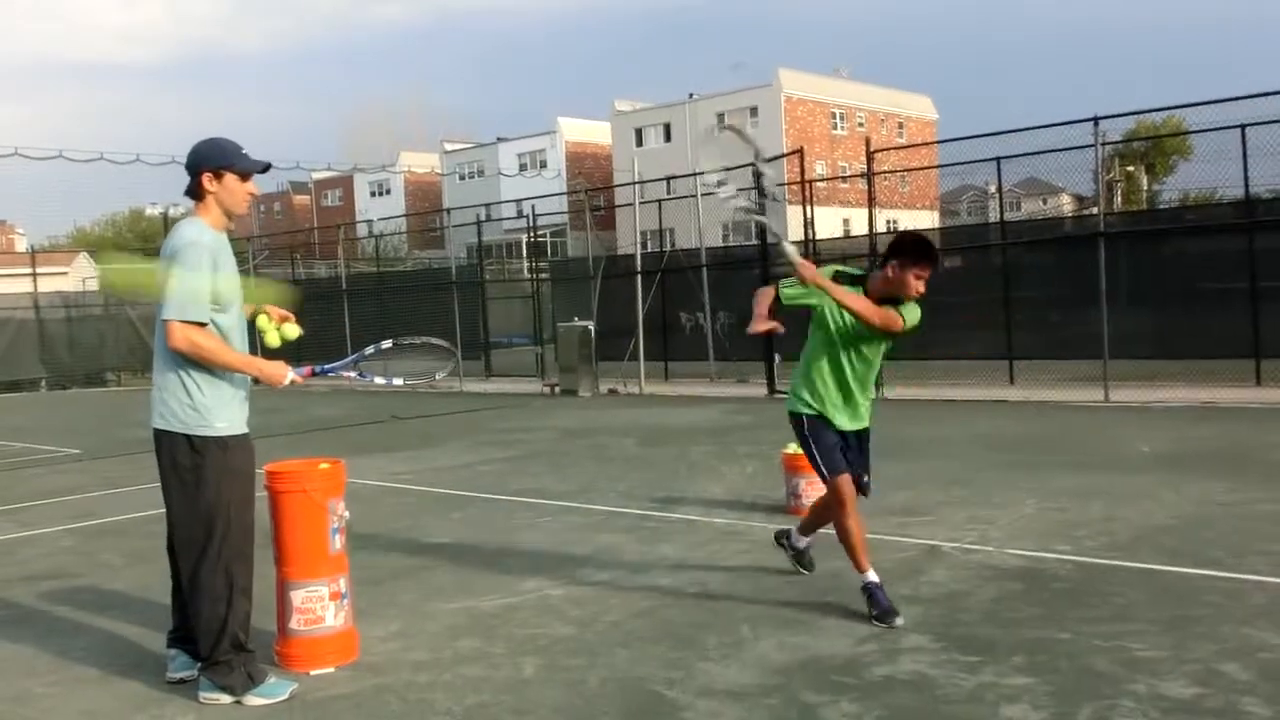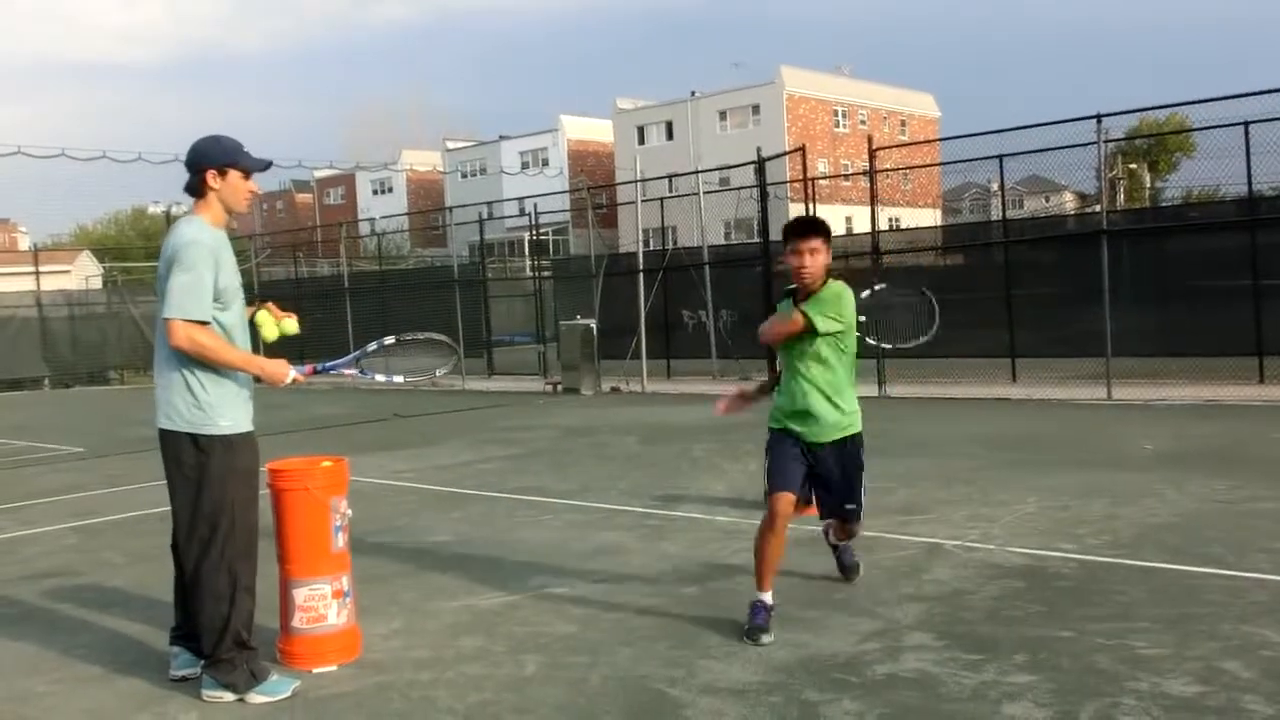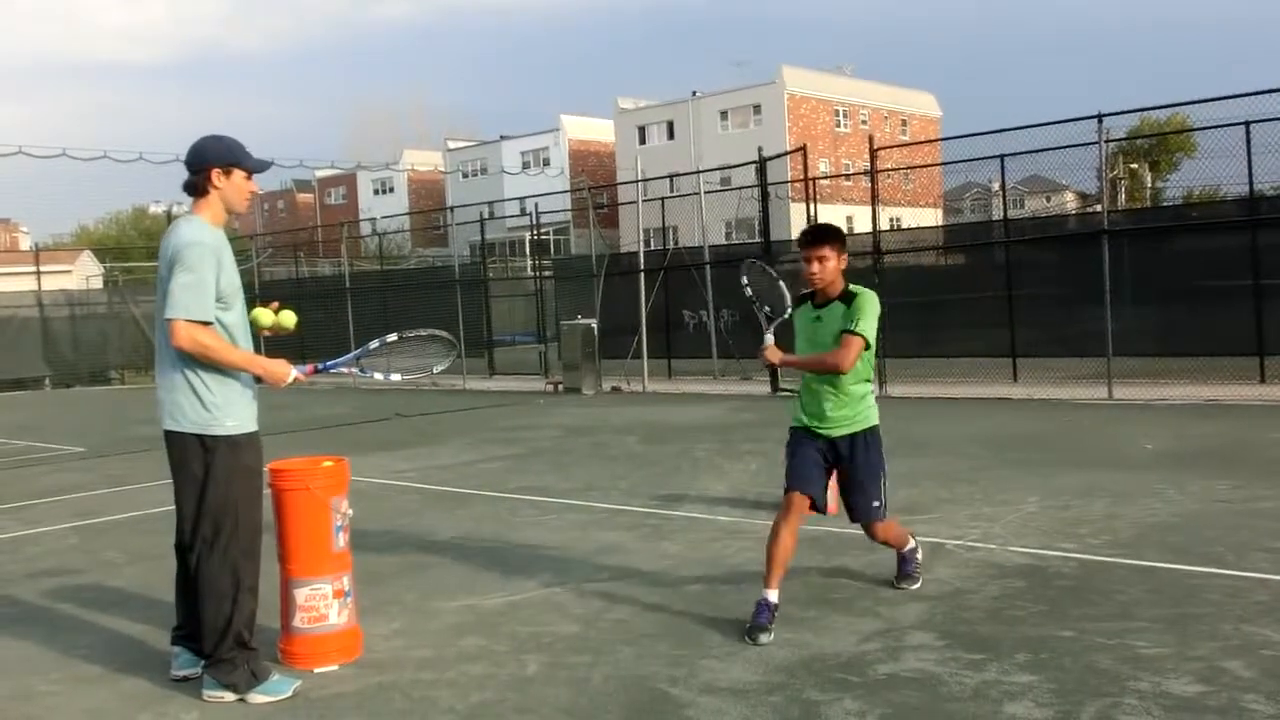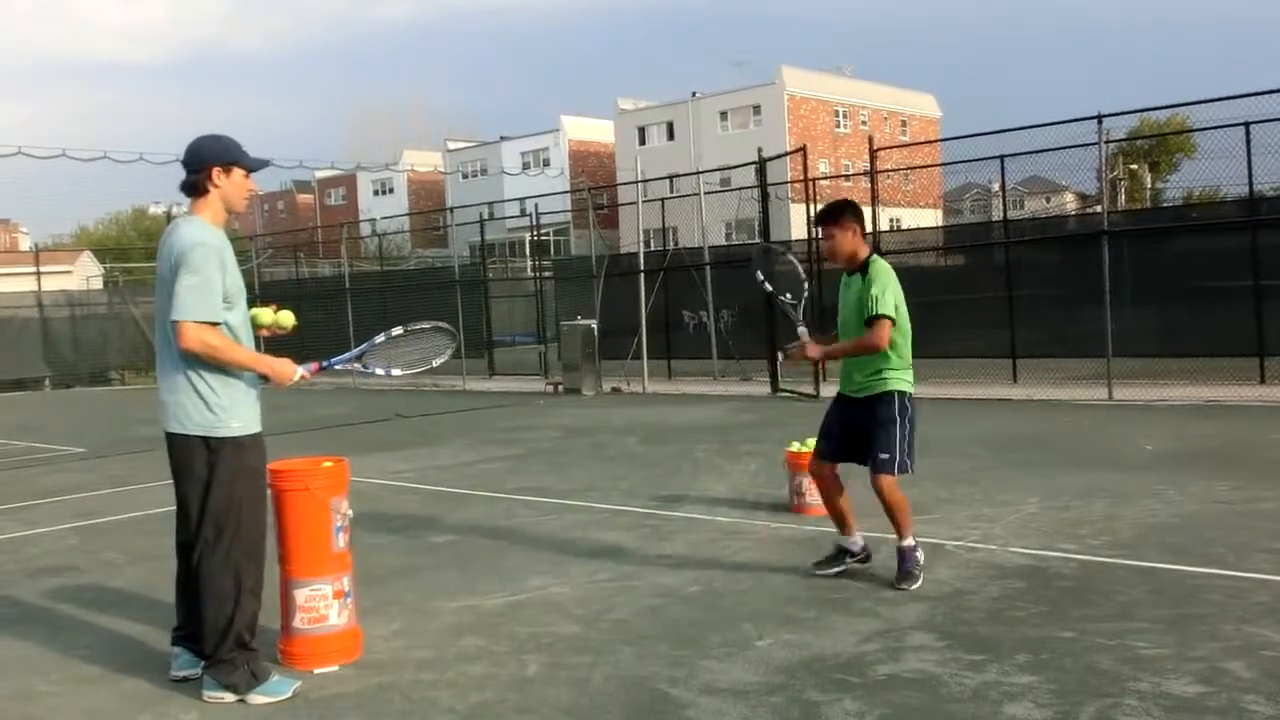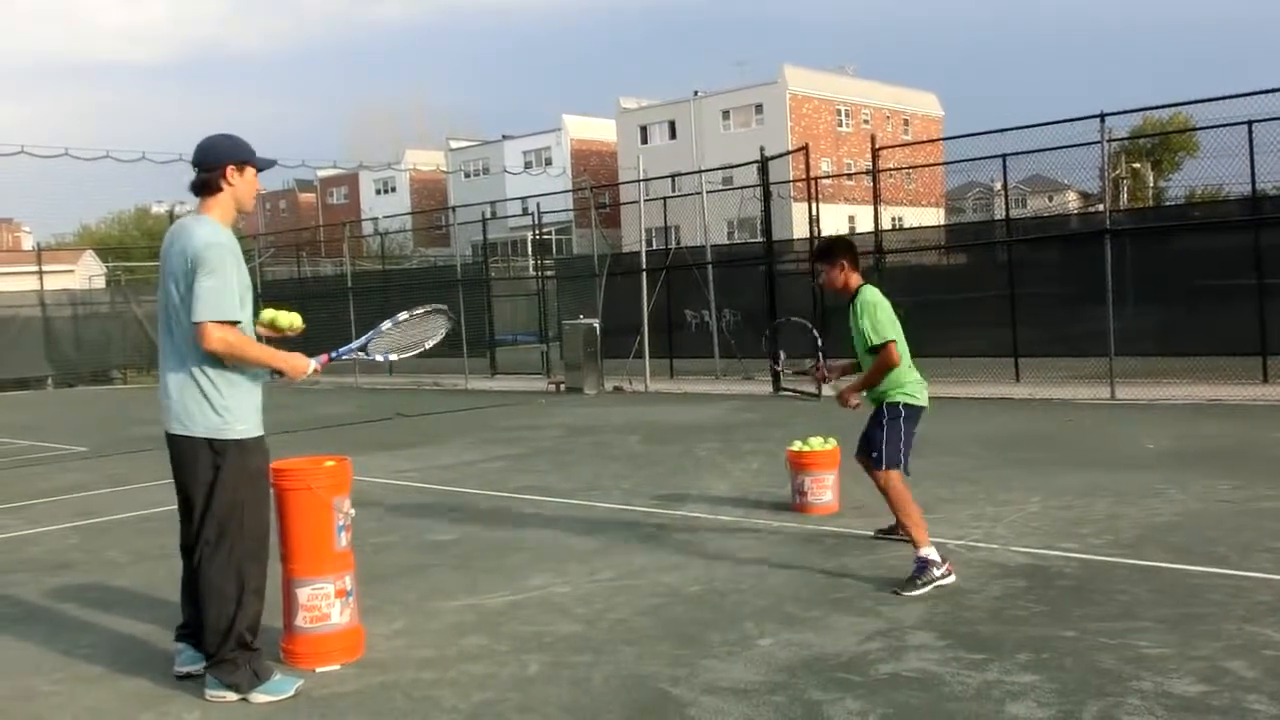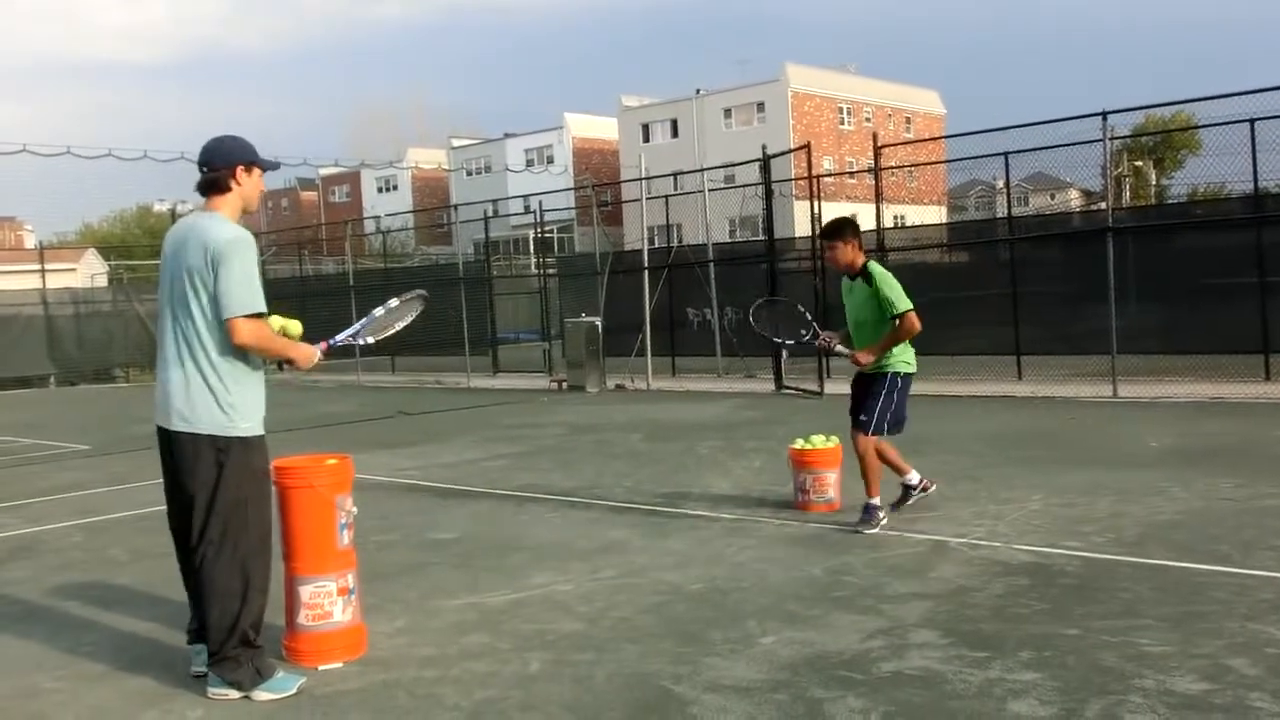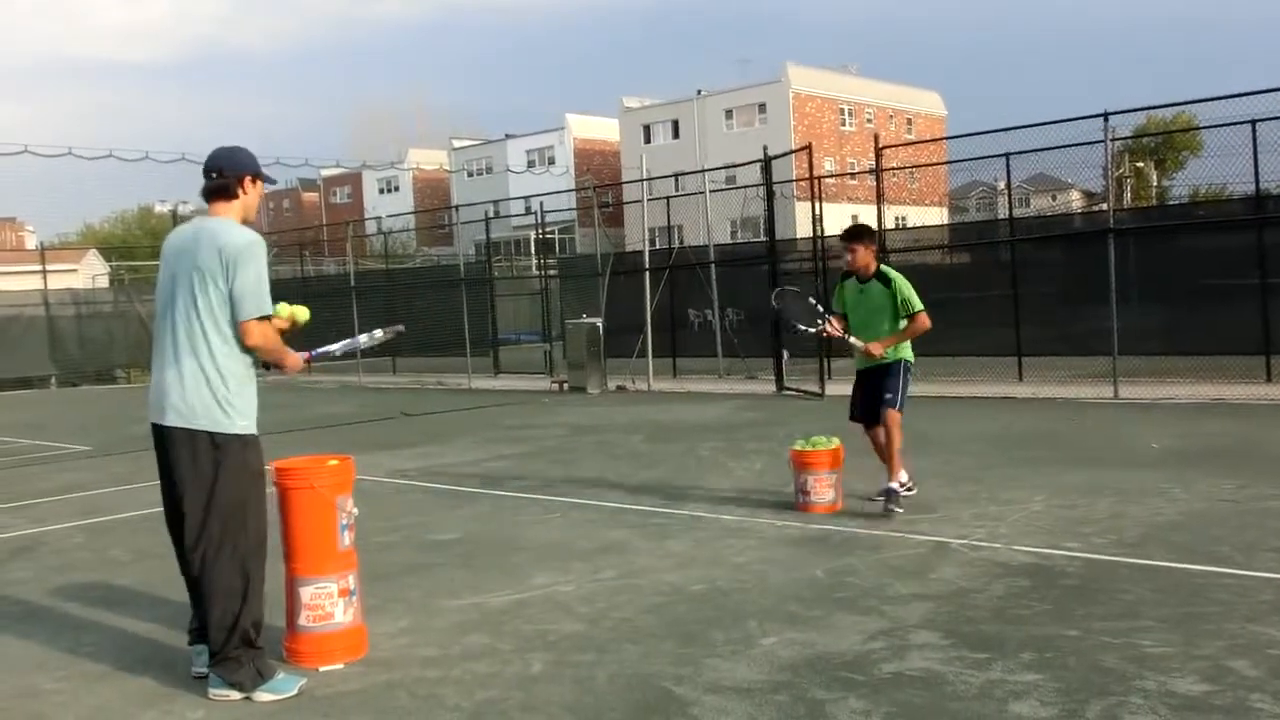
dt=0.3s
person 1, frame 1
left shoulder: (205, 239)
right shoulder: (196, 243)
right elbow: (181, 334)
left wrist: (254, 309)
right wrist: (258, 368)
left hip: (193, 421)
right hip: (206, 424)
left knee: (195, 541)
right knee: (224, 546)
left ankle: (187, 648)
right ankle: (225, 671)
person 1, frame 2
left shoulder: (204, 237)
right shoulder: (197, 242)
right elbow: (183, 333)
left wrist: (252, 311)
right wrist: (261, 366)
left hip: (199, 420)
right hip: (212, 424)
left knee: (200, 539)
right knee: (227, 544)
left ankle: (190, 646)
right ankle: (229, 669)
person 1, frame 3
left shoulder: (194, 236)
right shoulder: (199, 242)
right elbow: (185, 334)
left wrist: (251, 319)
right wrist: (262, 366)
left hip: (199, 419)
right hip: (217, 423)
left knee: (201, 538)
right knee: (230, 544)
left ankle: (191, 646)
right ankle: (230, 669)
person 1, frame 4
left shoulder: (186, 234)
right shoulder: (202, 243)
right elbow: (192, 336)
left wrist: (249, 321)
right wrist: (267, 365)
left hip: (196, 420)
right hip: (220, 423)
left knee: (203, 539)
right knee: (233, 544)
left ankle: (191, 646)
right ankle: (229, 669)
person 1, frame 5
left shoulder: (181, 233)
right shoulder: (216, 243)
right elbow: (214, 338)
left wrist: (254, 328)
right wrist: (280, 359)
left hip: (187, 416)
right hip: (221, 423)
left knee: (204, 538)
right knee: (236, 543)
left ankle: (194, 644)
right ankle: (232, 669)
person 1, frame 6
left shoulder: (180, 233)
right shoulder: (231, 239)
right elbow: (242, 332)
left wrist: (267, 333)
right wrist: (293, 350)
left hip: (179, 413)
right hip: (221, 419)
left knee: (198, 536)
right knee: (237, 541)
left ankle: (206, 642)
right ankle: (234, 667)
person 1, frame 7
left shoulder: (177, 240)
right shoulder: (242, 242)
right elbow: (253, 335)
left wrist: (268, 321)
right wrist: (286, 357)
left hip: (170, 410)
right hip: (216, 416)
left knee: (196, 535)
right knee: (233, 540)
left ankle: (207, 642)
right ankle: (235, 667)
person 2, frame 1
left shoulder: (908, 312)
right shoulder: (835, 278)
left elbow: (872, 316)
right elbow: (766, 292)
left wrist: (820, 281)
right wrist: (760, 316)
left hip: (856, 415)
right hip: (812, 408)
left knee: (853, 493)
right knee: (843, 490)
left ankle: (794, 536)
right ankle: (871, 584)
person 2, frame 2
left shoulder: (839, 296)
right shoulder: (785, 303)
left elbow: (771, 333)
left wrist: (764, 324)
right wrist: (756, 391)
left hip: (838, 429)
right hip: (789, 426)
left knee: (848, 521)
right knee: (779, 509)
left ankle: (837, 538)
right ankle: (763, 601)
person 2, frame 3
left shoulder: (862, 302)
right shoulder: (800, 306)
left elbow: (842, 362)
left wrist: (783, 359)
left hip: (859, 426)
right hip: (810, 426)
left knee: (878, 526)
right knee: (793, 507)
left ankle: (908, 550)
right ankle: (769, 601)
person 2, frame 4
left shoulder: (880, 275)
right shoulder: (848, 276)
left elbow: (879, 339)
left wrist: (823, 351)
right wrist: (819, 350)
left hip: (887, 390)
right hip: (852, 390)
left knee: (883, 480)
right knee: (820, 468)
left ankle: (908, 549)
right ankle: (853, 546)
person 2, frame 5
left shoulder: (867, 302)
right shoulder: (863, 300)
left elbow: (891, 357)
left wrist: (856, 389)
right wrist: (841, 370)
left hip: (899, 399)
right hip: (890, 400)
left knee: (889, 477)
right knee: (867, 460)
left ankle: (931, 563)
right ankle: (906, 522)
person 2, frame 6
left shoulder: (879, 278)
right shoulder: (848, 281)
left elbow: (912, 325)
left wrist: (872, 352)
right wrist: (839, 338)
left hip: (891, 369)
right hip: (870, 369)
left knee: (863, 440)
right knee: (865, 437)
left ankle: (873, 506)
right ankle: (914, 481)
person 2, frame 7
left shoulder: (894, 281)
right shoulder: (845, 282)
left elbow: (923, 322)
right elbow: (843, 318)
left wrist: (884, 345)
right wrist: (835, 327)
left hip: (894, 360)
right hip: (865, 364)
left knee: (890, 418)
right knee: (870, 427)
left ankle: (893, 488)
right ankle: (900, 480)
